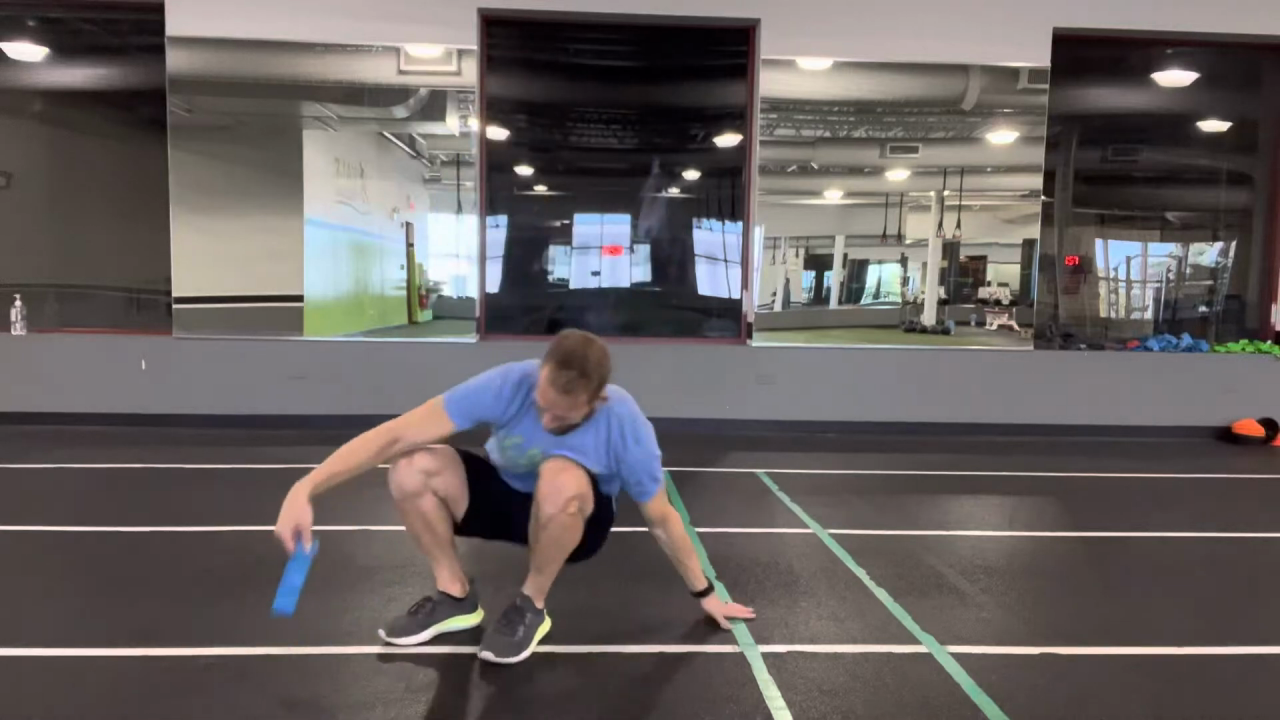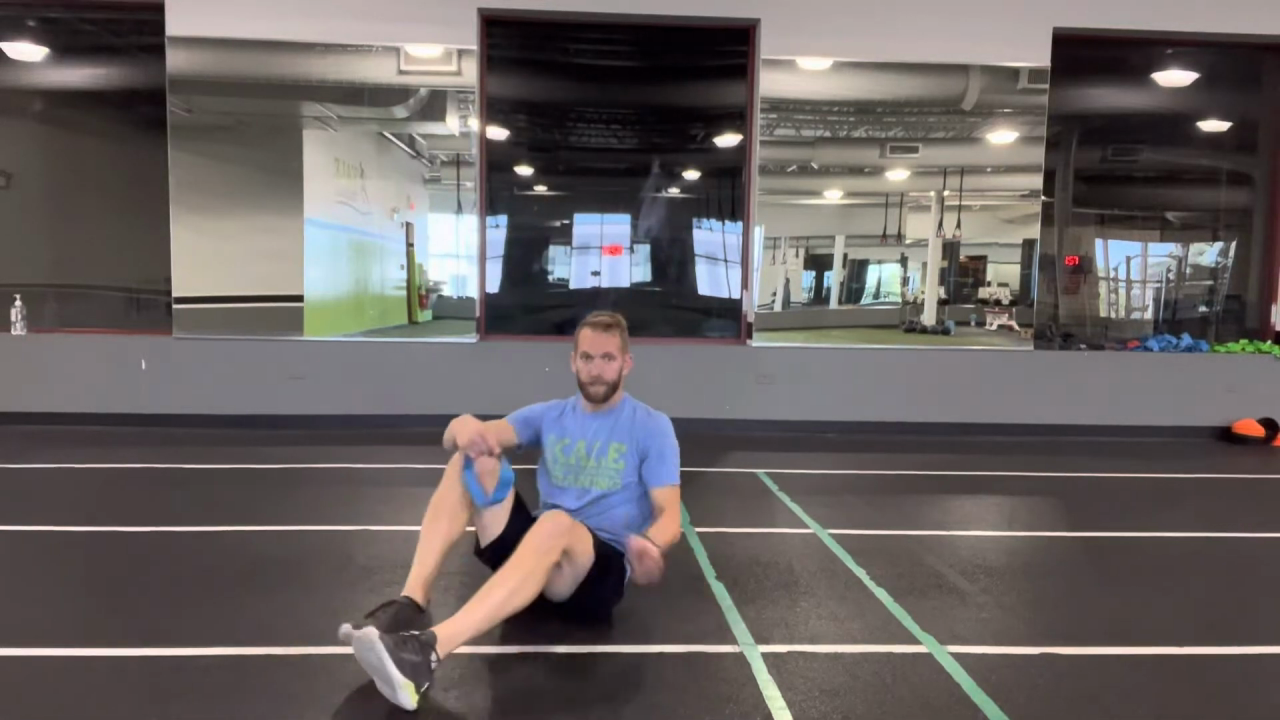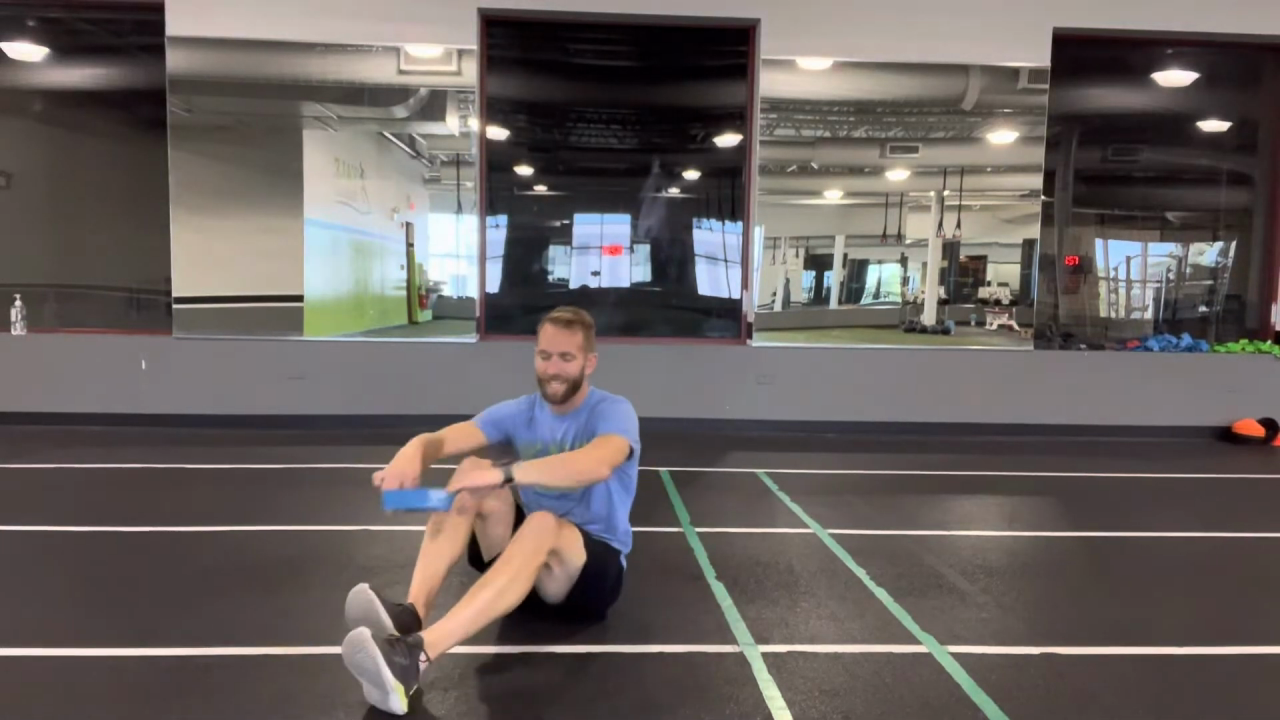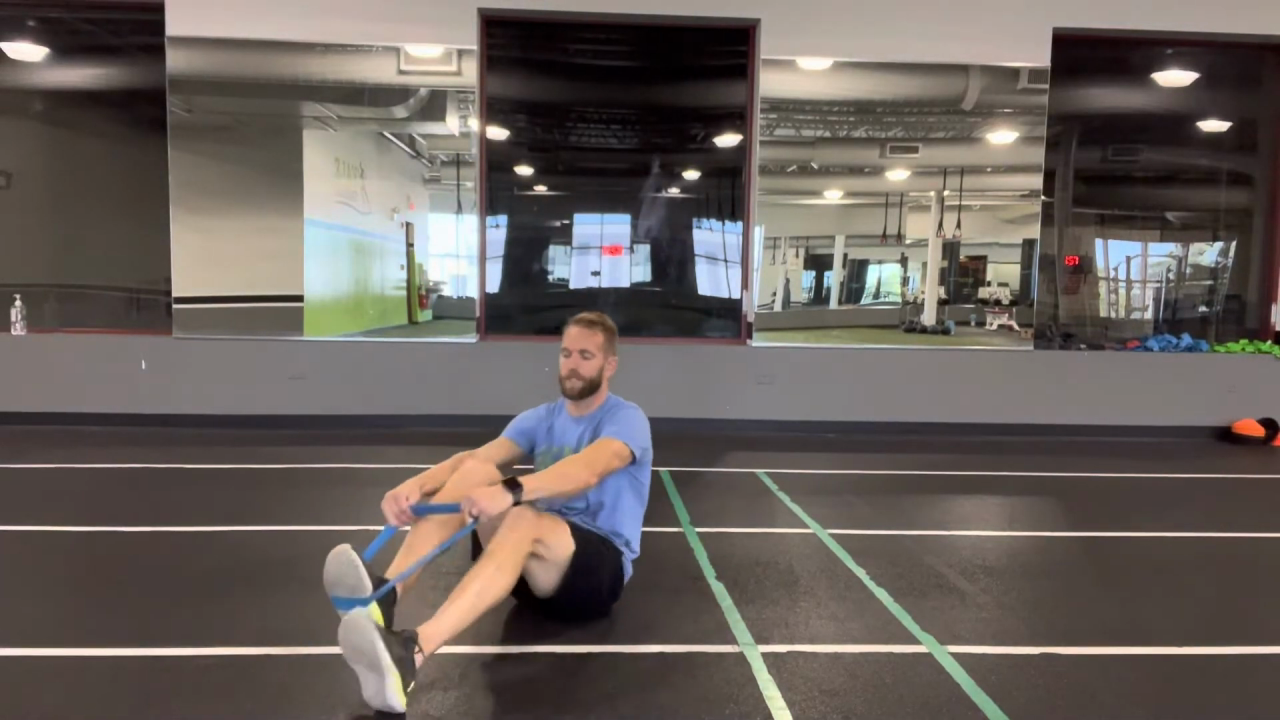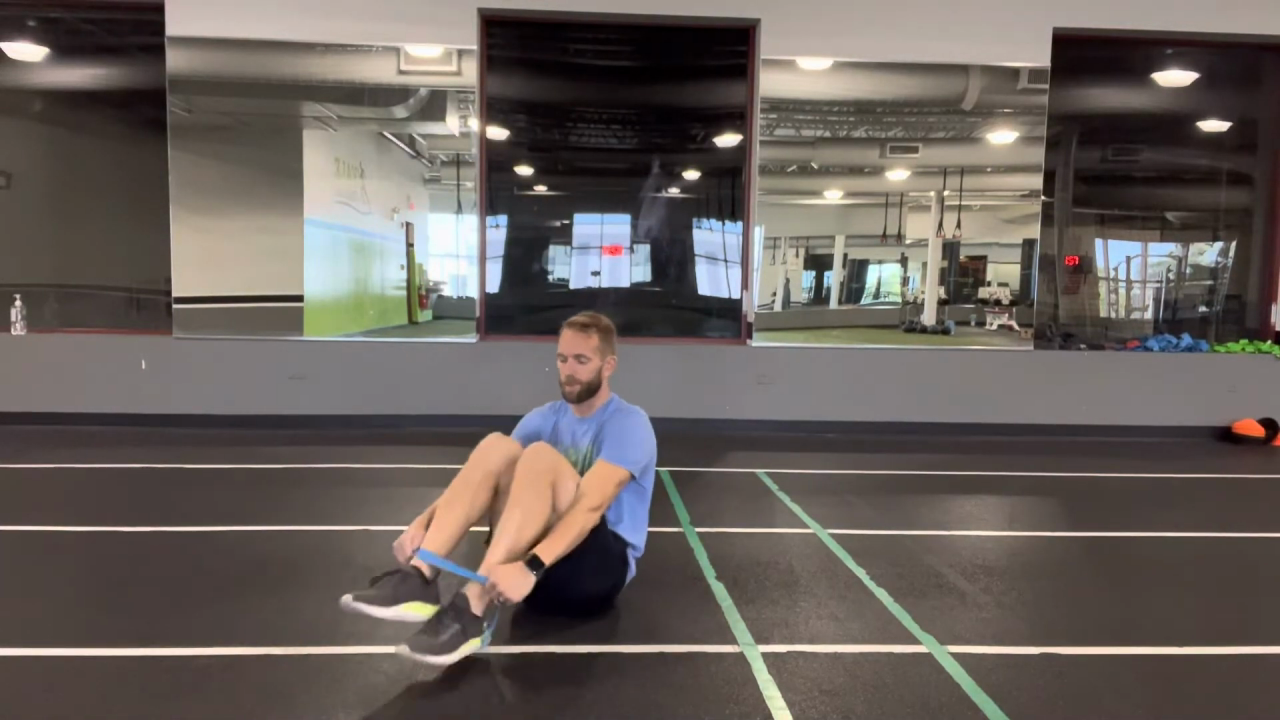
dt=1s
person 1, frame 1
left shoulder: (628, 436)
right shoulder: (510, 385)
left elbow: (661, 518)
right elbow: (397, 433)
left wrist: (702, 592)
right wrist: (303, 490)
left hip: (573, 525)
right hip: (507, 488)
left knee: (560, 480)
right knee: (411, 471)
left ankle: (534, 606)
right ankle: (456, 596)
person 1, frame 2
left shoulder: (652, 428)
right shoulder: (551, 415)
left elbow: (669, 514)
right elbow: (455, 439)
left wrist: (648, 544)
right wrist: (464, 428)
left hip: (600, 569)
right hip: (537, 553)
left knee: (555, 524)
right knee: (470, 462)
left ankle: (428, 651)
right ankle: (409, 605)
person 1, frame 3
left shoulder: (613, 412)
right shoulder: (519, 411)
left elbow: (597, 466)
right elbow: (443, 441)
left wrist: (505, 474)
right wrist: (412, 455)
left hip: (592, 567)
right hip: (529, 558)
left knee: (542, 524)
right knee: (472, 468)
left ankle: (416, 653)
right ankle: (411, 615)
person 1, frame 4
left shoulder: (627, 419)
right shoulder: (541, 419)
left elbow: (586, 471)
right elbow: (478, 455)
left wrist: (510, 492)
right wrist: (417, 484)
left hip: (599, 569)
right hip: (531, 569)
left knee: (524, 522)
right knee: (474, 472)
left ankle: (408, 655)
right ankle: (385, 594)
person 1, frame 5
left shoulder: (629, 425)
right shoulder: (544, 419)
left elbow: (589, 505)
right elbow: (477, 481)
left wrist: (530, 568)
right wrist: (423, 523)
left hip: (599, 567)
right hip: (542, 571)
left knee: (540, 456)
right knee: (496, 447)
left ankle: (473, 607)
right ankle: (419, 578)
